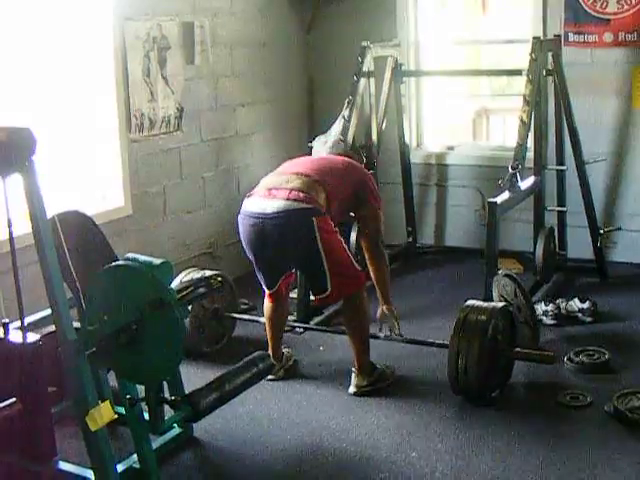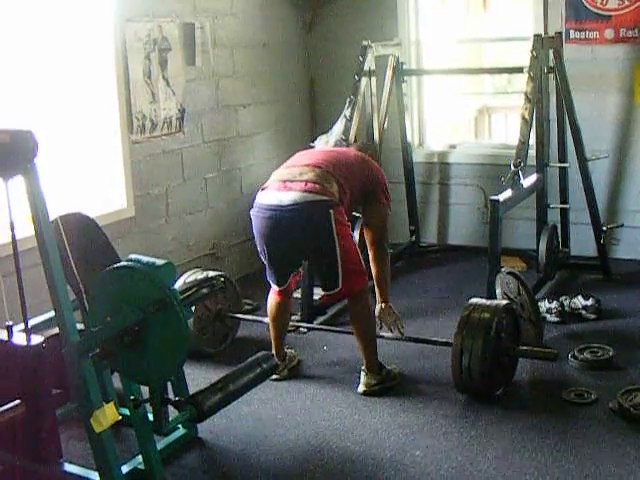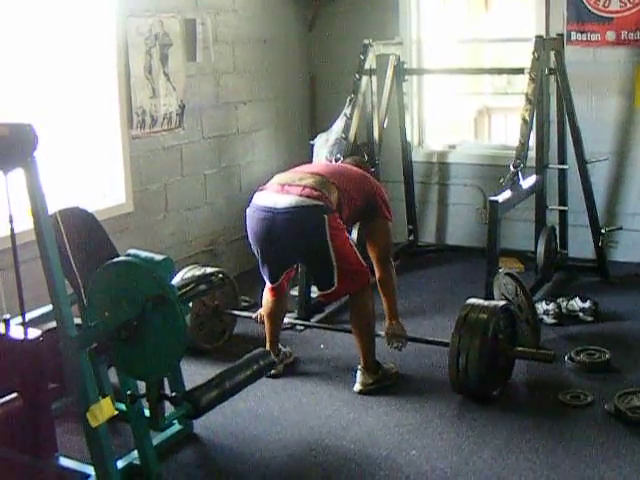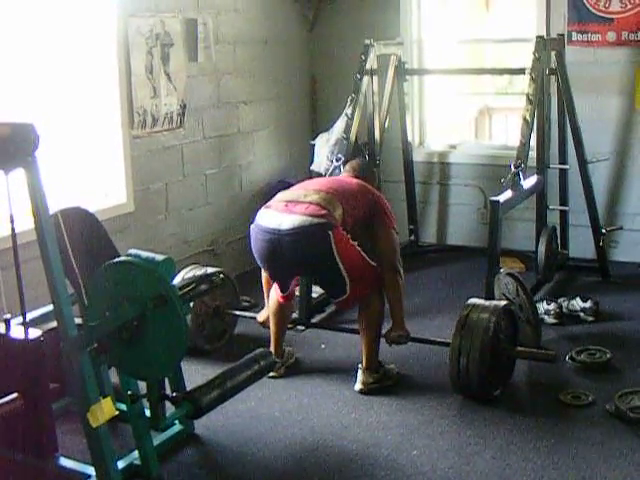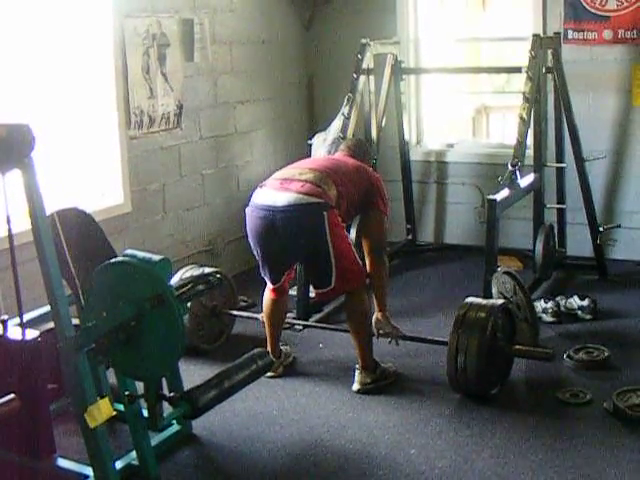
dt=1s
person 1, frame 1
left shoulder: (295, 164)
right shoulder: (360, 175)
right elbow: (373, 246)
right wrist: (385, 302)
left hip: (250, 215)
right hip: (298, 215)
left knee: (274, 288)
right knee: (352, 288)
left ankle: (276, 361)
right ankle: (364, 373)
person 1, frame 2
left shoulder: (305, 156)
right shoulder: (372, 170)
right elbow: (377, 243)
right wrist: (383, 302)
left hip: (264, 207)
right hip: (313, 208)
left knee: (280, 285)
right knee: (355, 288)
left ankle: (280, 360)
right ankle: (372, 373)
person 1, frame 3
left shoulder: (307, 170)
right shoulder: (370, 187)
right elbow: (383, 261)
left wrist: (268, 306)
right wrist: (393, 320)
left hip: (258, 210)
right hip: (309, 213)
left knee: (275, 282)
right knee: (358, 286)
left ankle: (273, 356)
right ankle: (369, 372)
person 1, frame 4
left shoulder: (310, 184)
right shoulder: (373, 198)
right elbow: (390, 265)
left wrist: (268, 307)
right wrist: (398, 324)
left hip: (262, 229)
right hip: (311, 231)
left knee: (283, 283)
right knee: (369, 286)
left ankle: (276, 357)
right ankle: (370, 372)
person 1, frame 5
left shoulder: (307, 164)
right shoulder: (369, 178)
right elbow: (375, 252)
right wrist: (382, 313)
left hip: (258, 209)
right hip: (306, 211)
left knee: (275, 282)
right knee: (354, 286)
left ankle: (273, 357)
right ankle: (368, 371)
